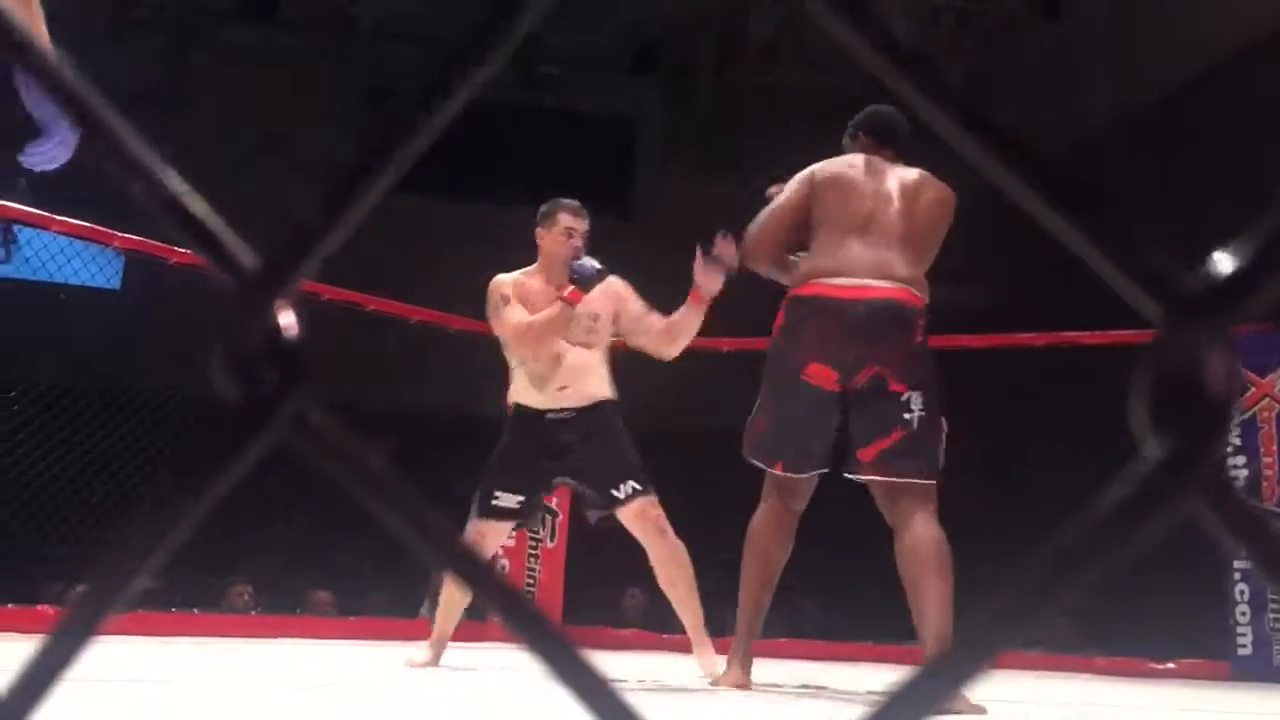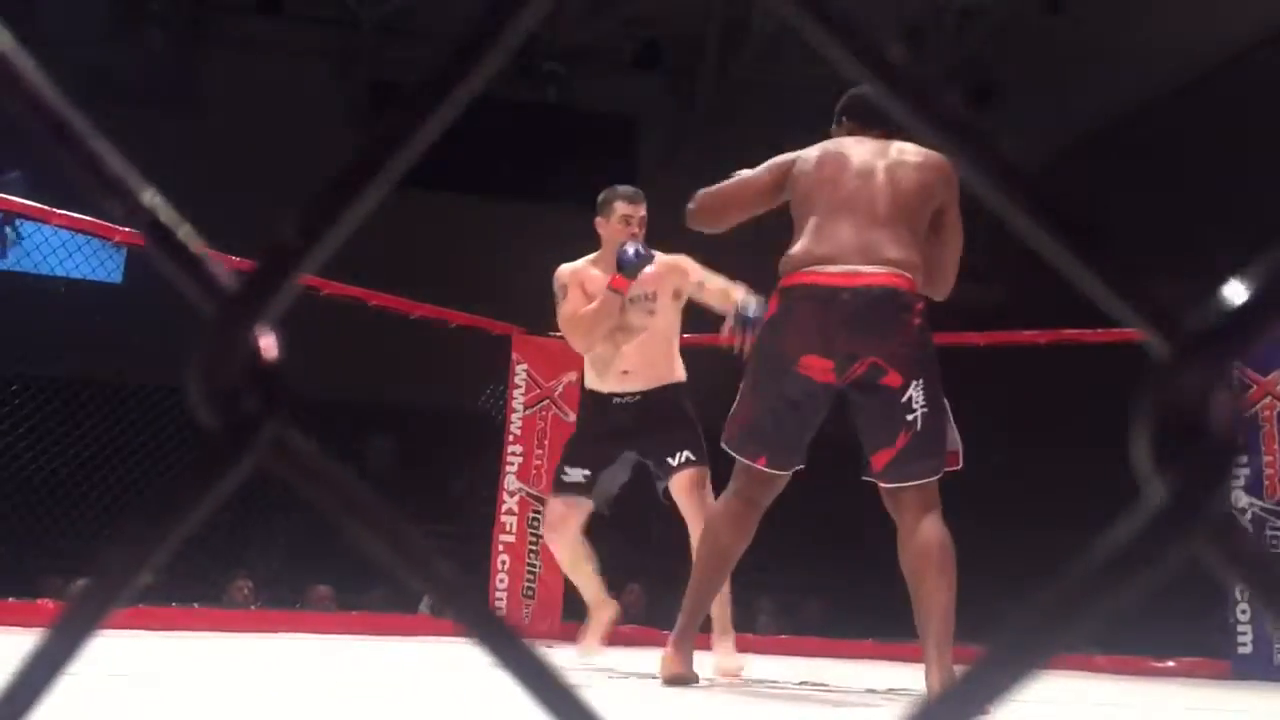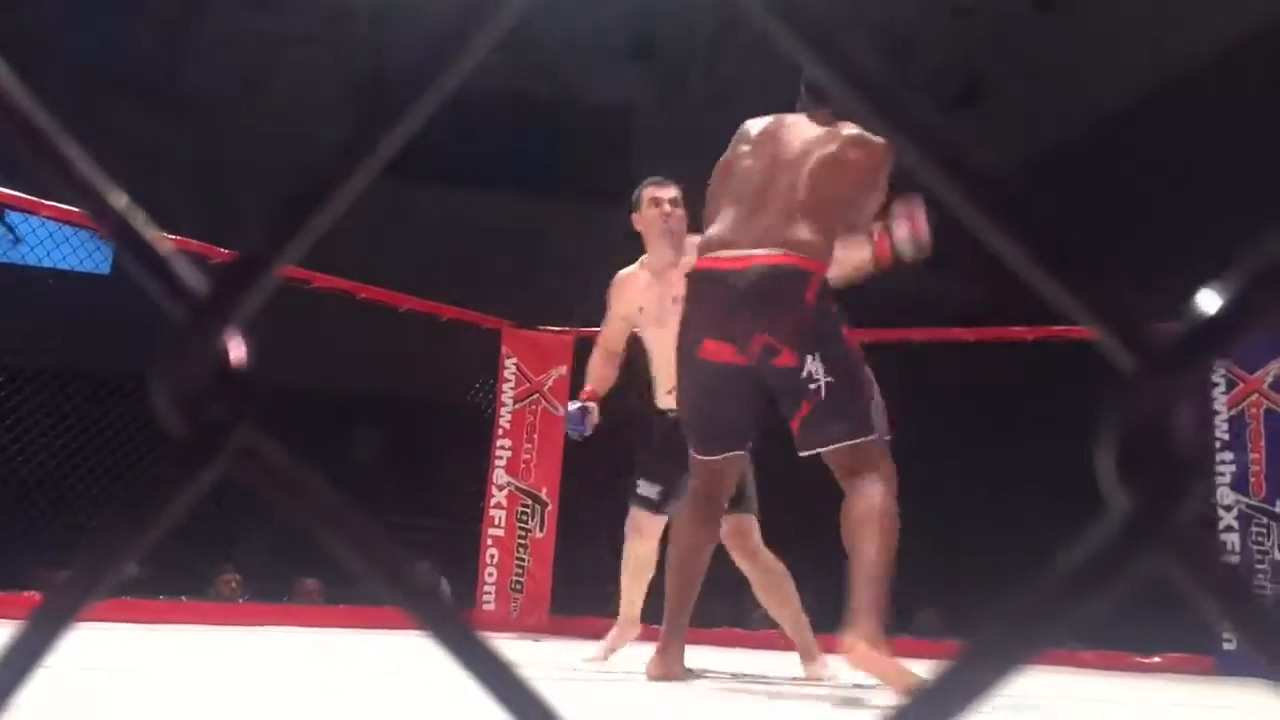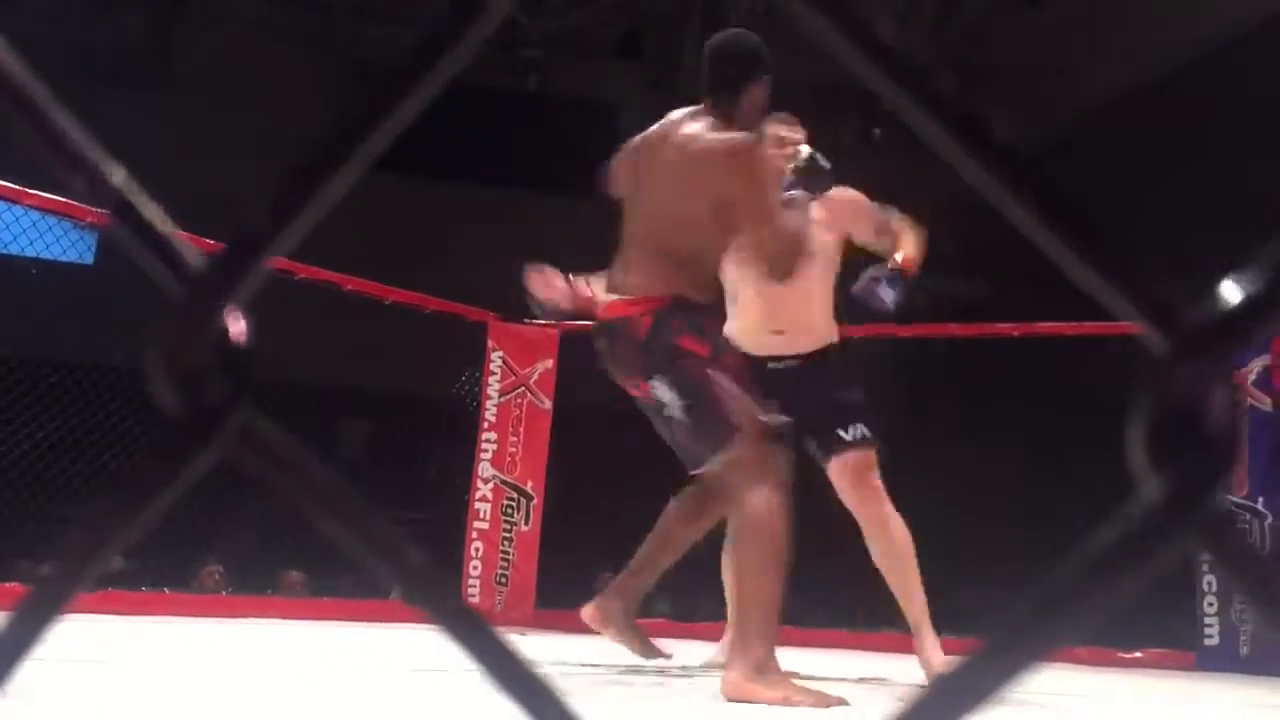
dt=0.3s
person 1, frame 1
left shoulder: (822, 173)
right shoulder: (938, 194)
left elbow: (759, 249)
left hip: (816, 320)
right hip: (894, 324)
left knee: (784, 493)
right knee: (912, 507)
left ankle: (738, 662)
person 1, frame 2
left shoulder: (803, 160)
right shoulder: (935, 169)
left elbow: (700, 214)
right elbow: (941, 284)
left wrist: (738, 207)
left hip: (802, 308)
right hip: (887, 312)
left knee: (750, 489)
right knee: (916, 503)
left ankle: (680, 647)
right ankle: (942, 679)
person 1, frame 3
left shoulder: (753, 131)
right shoulder: (869, 150)
left hip: (713, 291)
right hip: (788, 291)
left knee: (709, 482)
right knee: (868, 470)
left ankle: (668, 648)
right ankle: (866, 629)
person 1, frame 4
left shoulder: (675, 129)
right shoulder: (733, 151)
left elbow: (623, 181)
right elbow: (780, 263)
right wrist: (794, 219)
left hip: (649, 323)
right hip: (659, 327)
left knee: (726, 479)
right knee: (766, 473)
left ankle: (616, 605)
right ankle: (751, 663)
person 2, frame 1
left shoulder: (609, 290)
right shoulder: (507, 288)
left elbow: (667, 341)
right elbow: (525, 343)
left wrist: (702, 292)
right wrist: (572, 295)
left hip: (595, 420)
right hip: (532, 426)
left knee: (652, 524)
right knee: (479, 539)
left ankle: (703, 644)
right ankle: (437, 643)
person 2, frame 2
left shoulder: (671, 269)
right shoulder: (571, 276)
left elbow: (727, 293)
right elbow: (581, 339)
left wrist: (747, 307)
right wrist: (619, 281)
left hip: (663, 403)
right hip: (602, 409)
left knee: (696, 501)
right knee: (559, 523)
left ankle: (723, 635)
right ankle: (600, 608)
person 2, frame 3
right shoulder: (627, 284)
right elbow: (609, 350)
right wrist: (588, 400)
right hip: (669, 419)
left knee: (739, 538)
right knee: (640, 532)
left ankle: (811, 650)
right ankle: (627, 622)
person 2, frame 4
left shoulder: (834, 207)
left elbow: (907, 235)
left wrist: (895, 271)
right wrist: (591, 296)
left hip: (816, 368)
right hip: (752, 372)
left knee: (862, 487)
left ankle: (925, 637)
right ankle: (738, 633)
